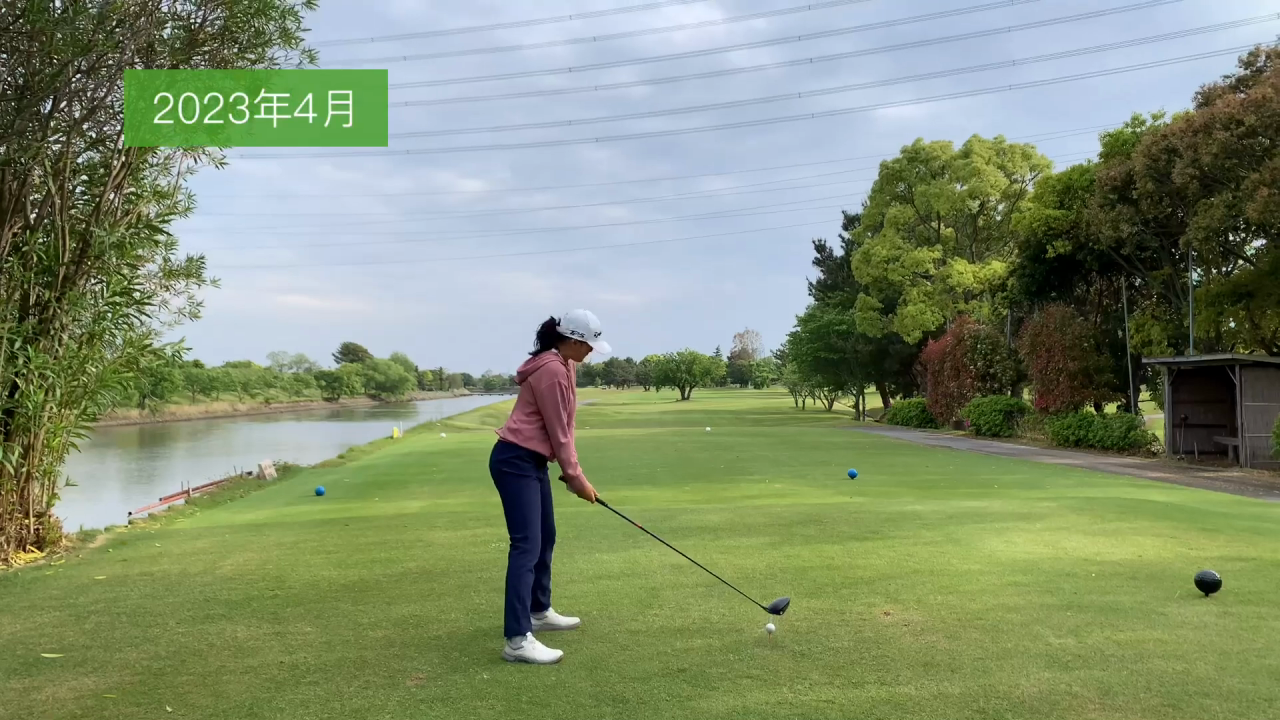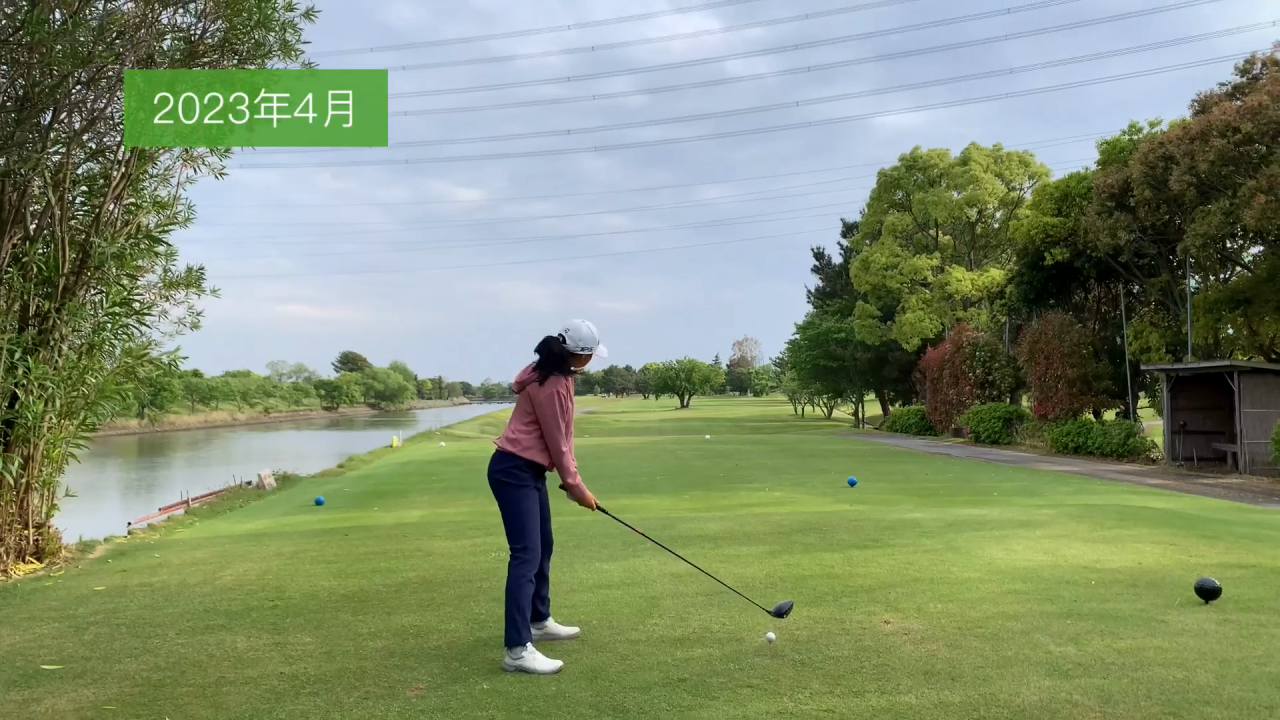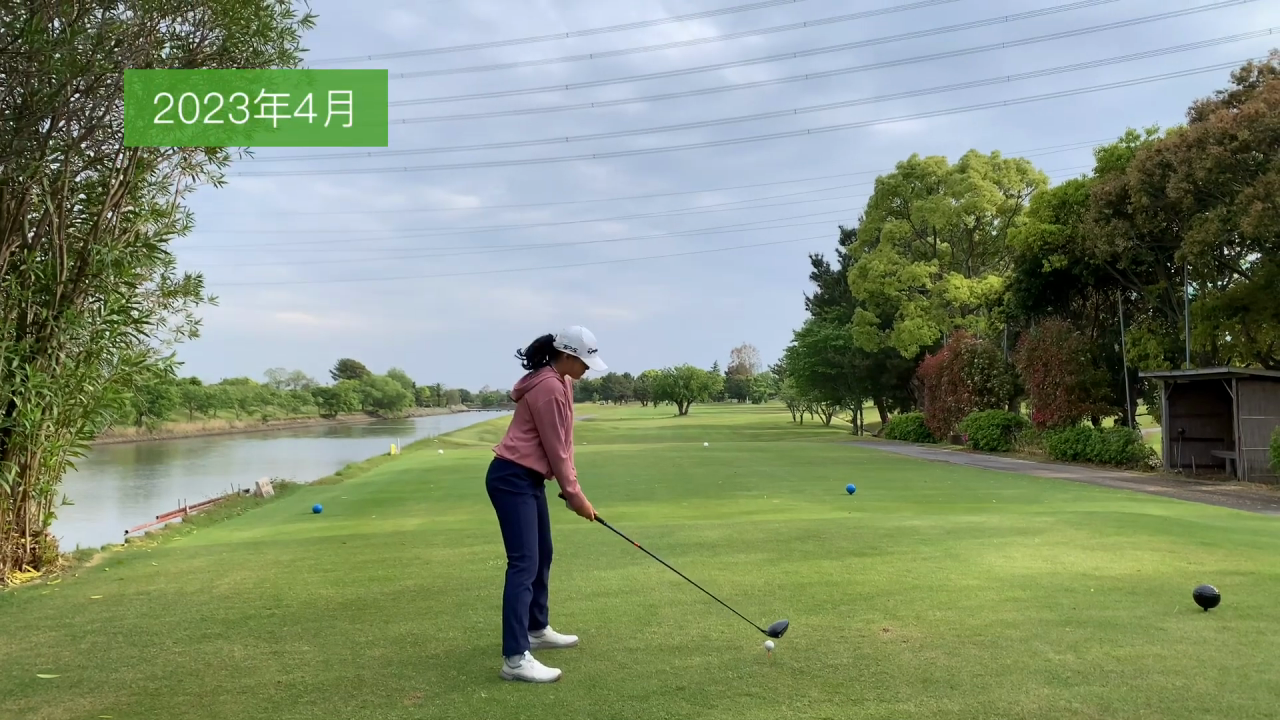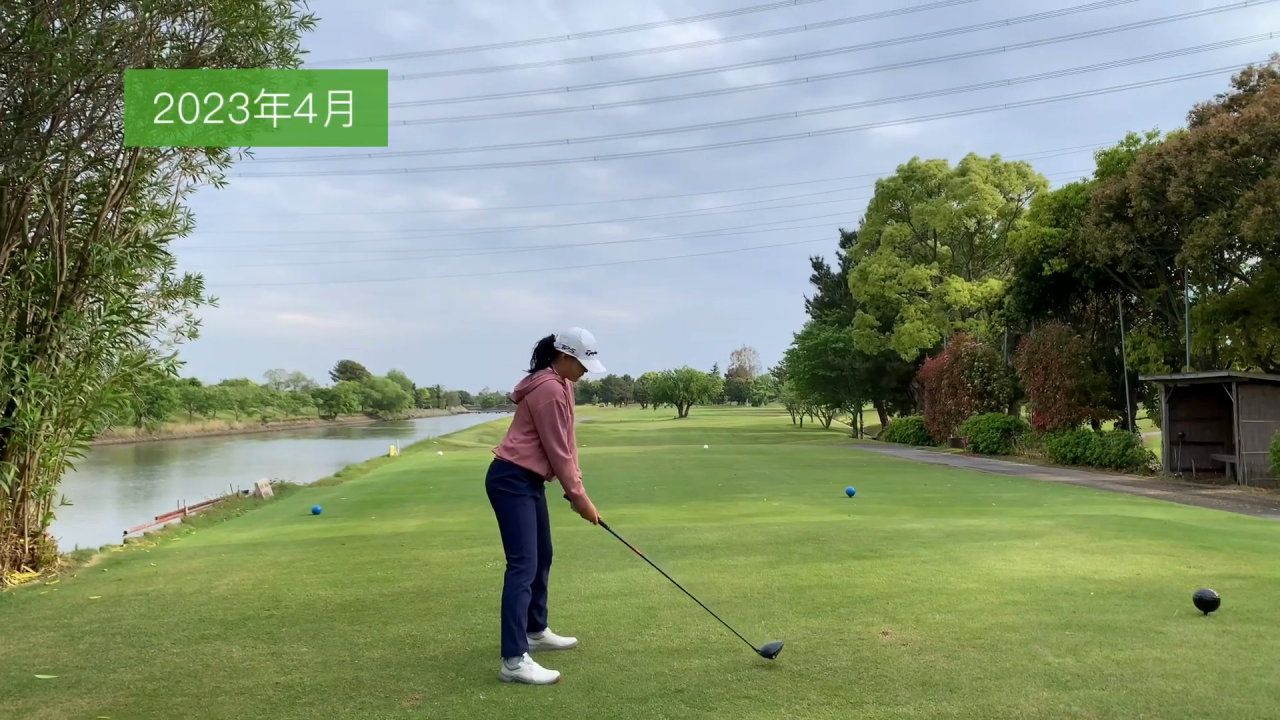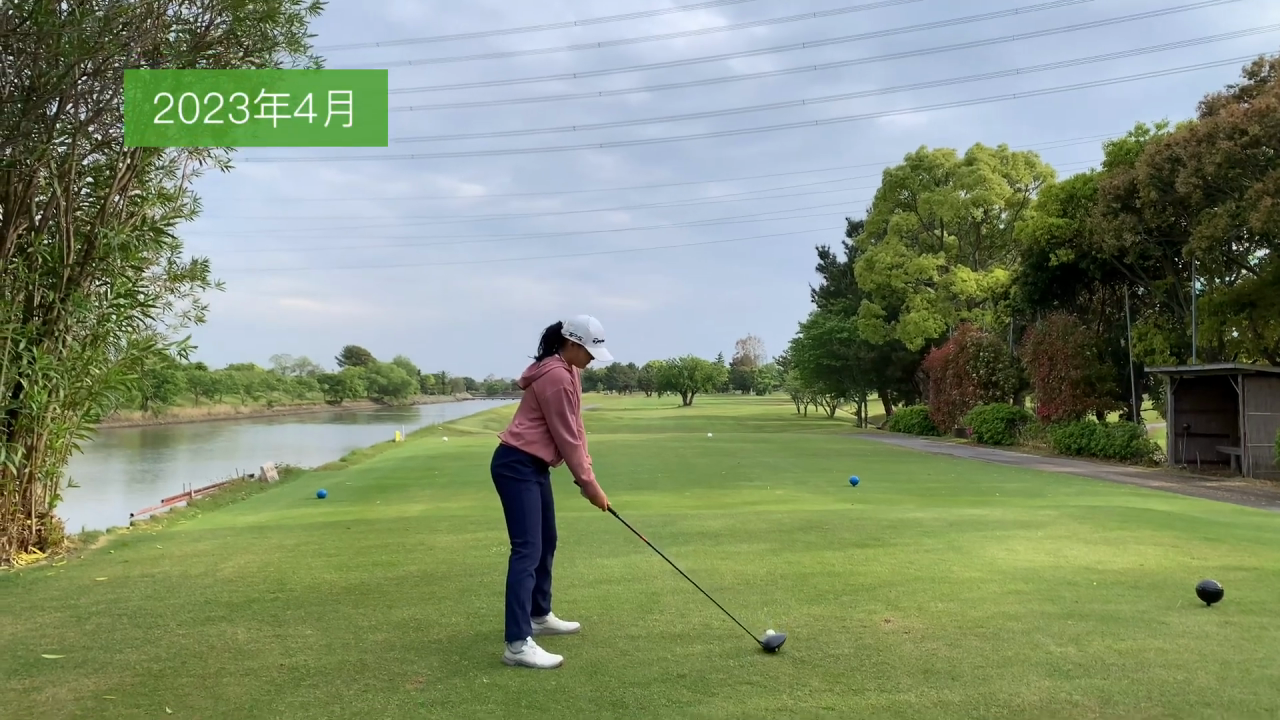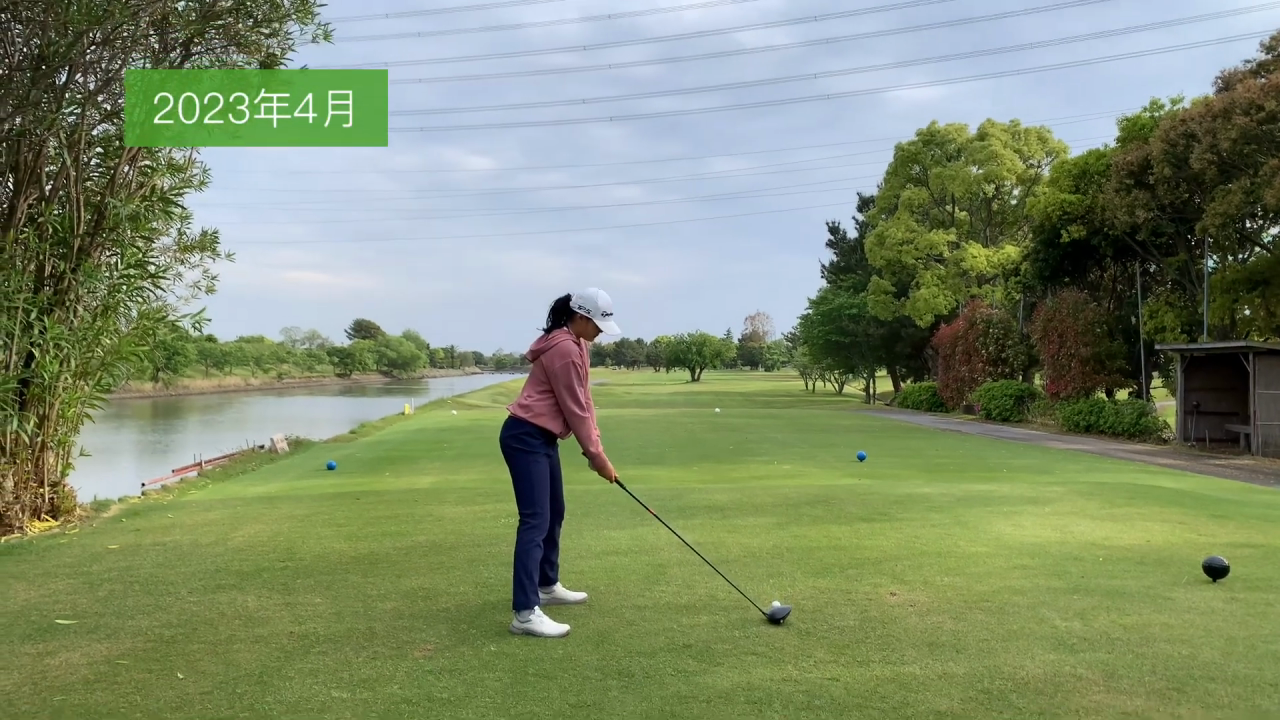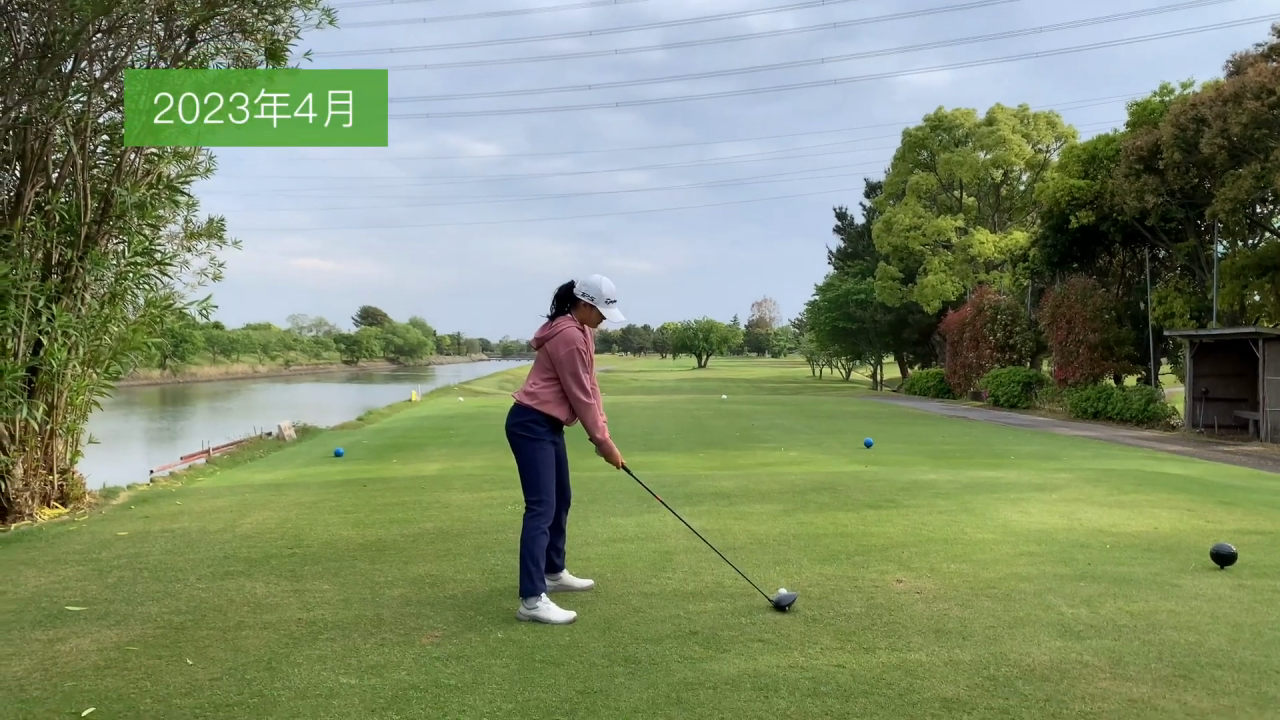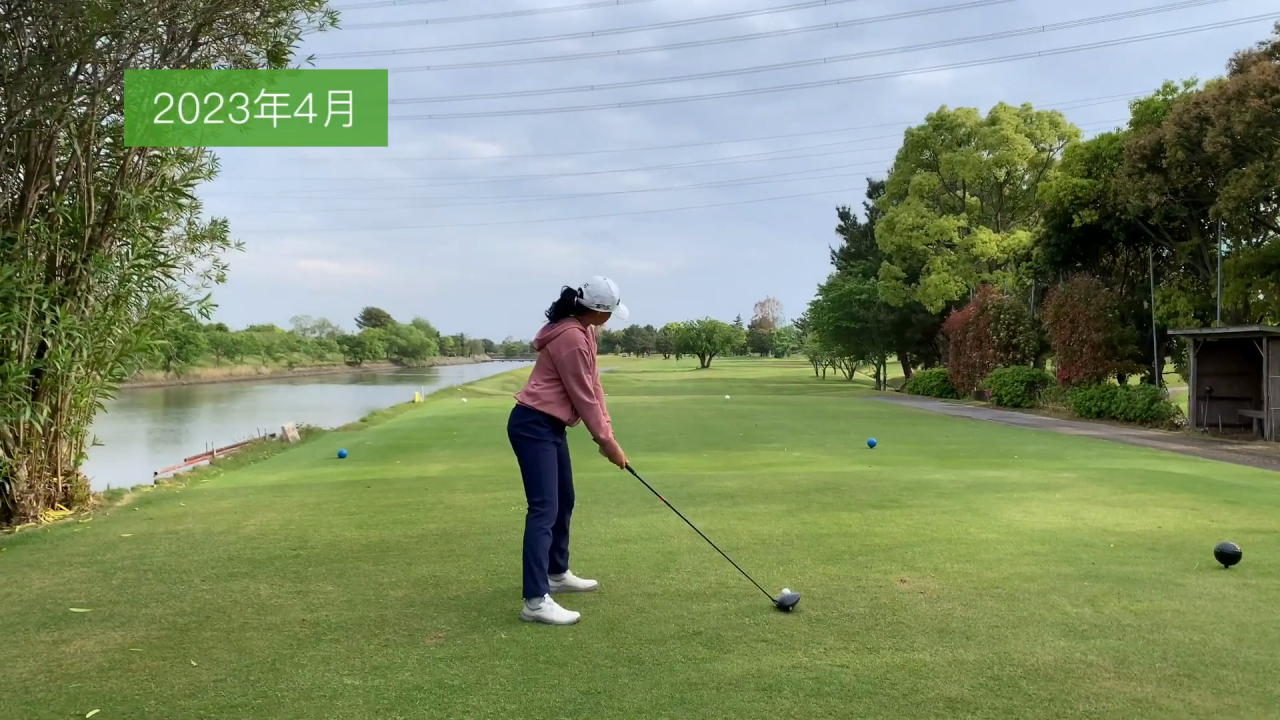
dt=0.4s
person 1, frame 1
left shoulder: (564, 366)
right shoulder: (551, 372)
left elbow: (565, 426)
right elbow: (557, 432)
left wrist: (574, 469)
right wrist: (576, 478)
left hip: (531, 460)
right hip: (515, 460)
left knee: (545, 537)
right knee: (526, 544)
left ankle: (539, 612)
right ankle: (517, 639)
person 1, frame 2
left shoulder: (559, 375)
right shoulder: (551, 385)
left elbow: (563, 435)
right elbow: (556, 441)
left wrist: (574, 478)
right wrist: (577, 486)
left hip: (530, 470)
right hip: (514, 470)
left knee: (543, 547)
right knee: (526, 554)
left ankle: (539, 621)
right ankle: (518, 650)
person 1, frame 3
left shoulder: (560, 381)
right shoulder: (548, 389)
left elbow: (564, 442)
right elbow: (555, 449)
left wrist: (573, 486)
right wrist: (575, 496)
left hip: (528, 478)
right hip: (512, 478)
left knee: (542, 555)
right knee: (524, 563)
left ankle: (537, 630)
right ankle: (516, 659)
person 1, frame 4
left shoulder: (560, 384)
right shoulder: (548, 390)
left elbow: (567, 443)
right elbow: (557, 451)
left wrist: (578, 488)
right wrist: (580, 498)
left hip: (529, 480)
right hip: (512, 480)
left knee: (542, 557)
right knee: (523, 565)
left ankle: (536, 632)
right ankle: (514, 660)
person 1, frame 5
left shoulder: (567, 370)
right shoulder: (556, 377)
left elbow: (576, 428)
right elbow: (566, 437)
left wrist: (588, 473)
right wrist: (589, 484)
left hip: (534, 465)
right hip: (517, 465)
left knee: (546, 542)
right knee: (527, 550)
left ankle: (539, 616)
right ankle: (518, 644)
person 1, frame 6
left shoulder: (575, 343)
right shoulder: (564, 350)
left elbow: (584, 400)
right elbow: (574, 410)
left wrist: (596, 445)
right wrist: (597, 456)
left hip: (542, 437)
right hip: (526, 437)
left knee: (554, 513)
right knee: (535, 520)
left ankle: (547, 586)
right ankle: (525, 613)
person 1, frame 7
left shoulder: (580, 330)
right shoulder: (568, 337)
left elbow: (590, 386)
right elbow: (580, 396)
left wrist: (603, 431)
right wrist: (603, 442)
left hip: (548, 424)
right hip: (531, 424)
left knee: (560, 500)
right knee: (541, 508)
left ankle: (554, 573)
right ankle: (532, 600)
person 1, frame 8
left shoulder: (583, 331)
right shoulder: (571, 339)
left elbow: (594, 385)
right elbow: (583, 397)
left wrist: (607, 431)
right wrist: (607, 441)
left hip: (550, 425)
right hip: (533, 425)
left knee: (564, 500)
right knee: (544, 508)
left ankle: (557, 573)
right ankle: (535, 600)
